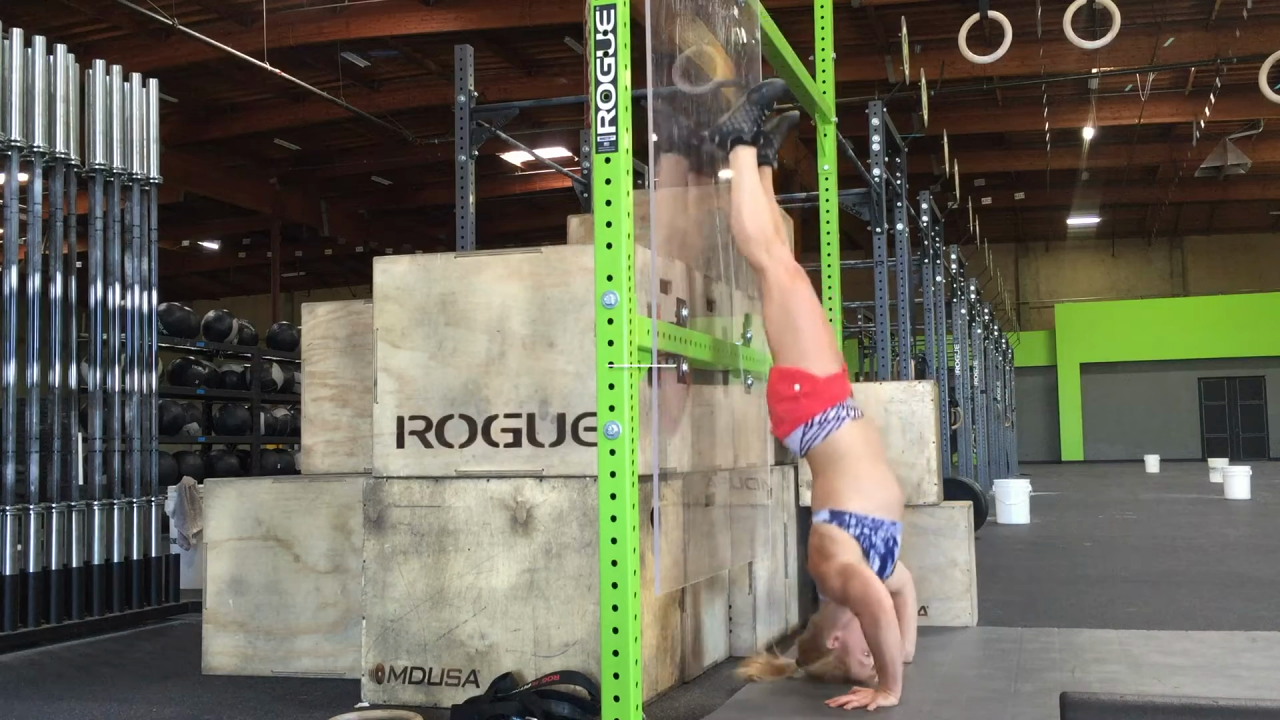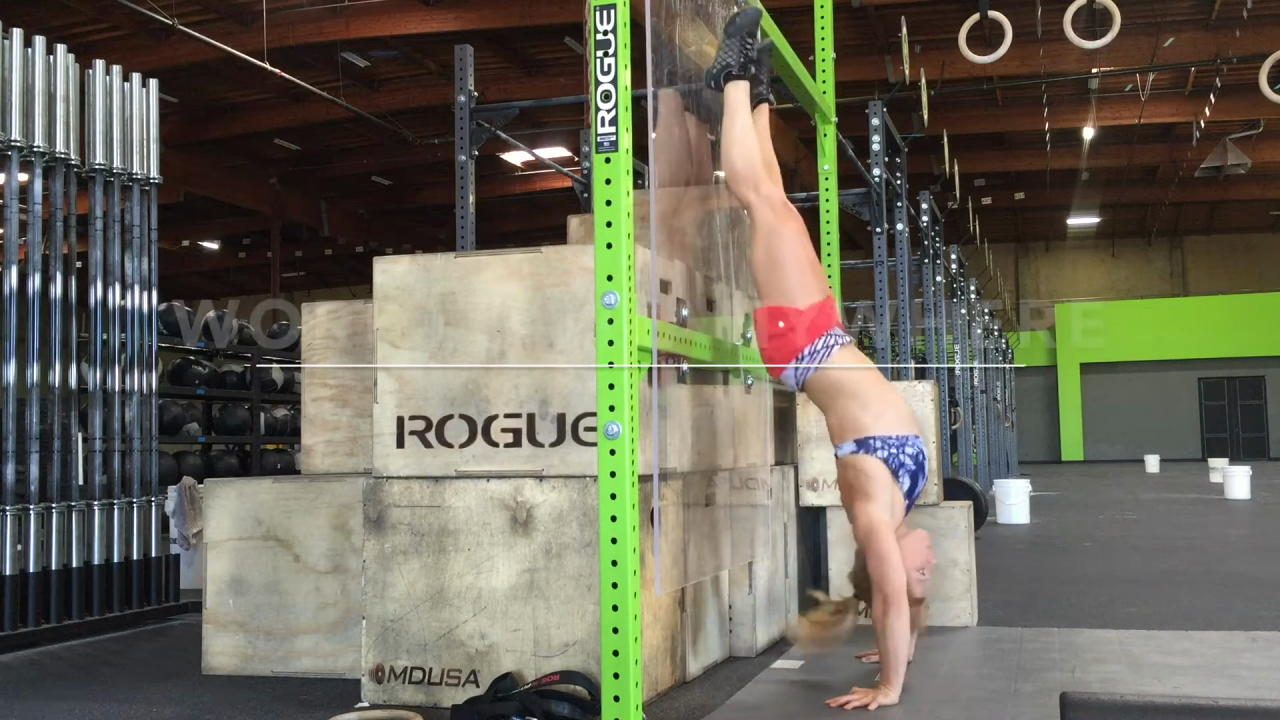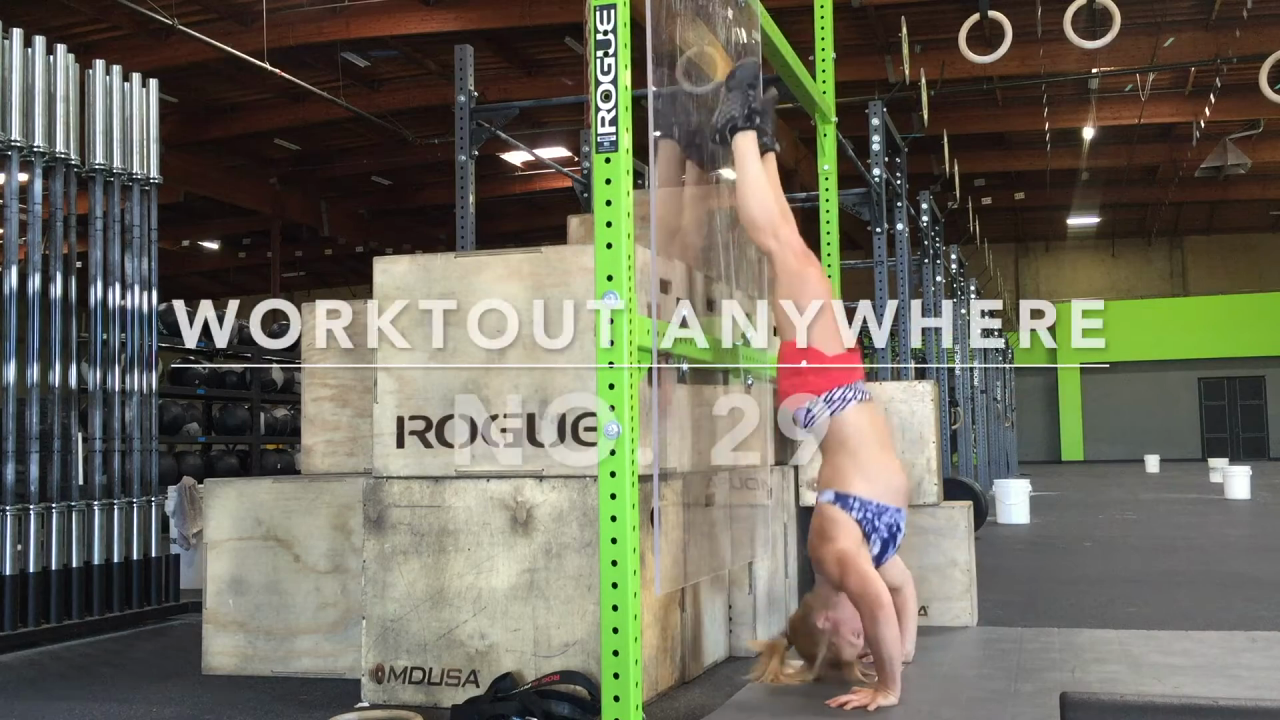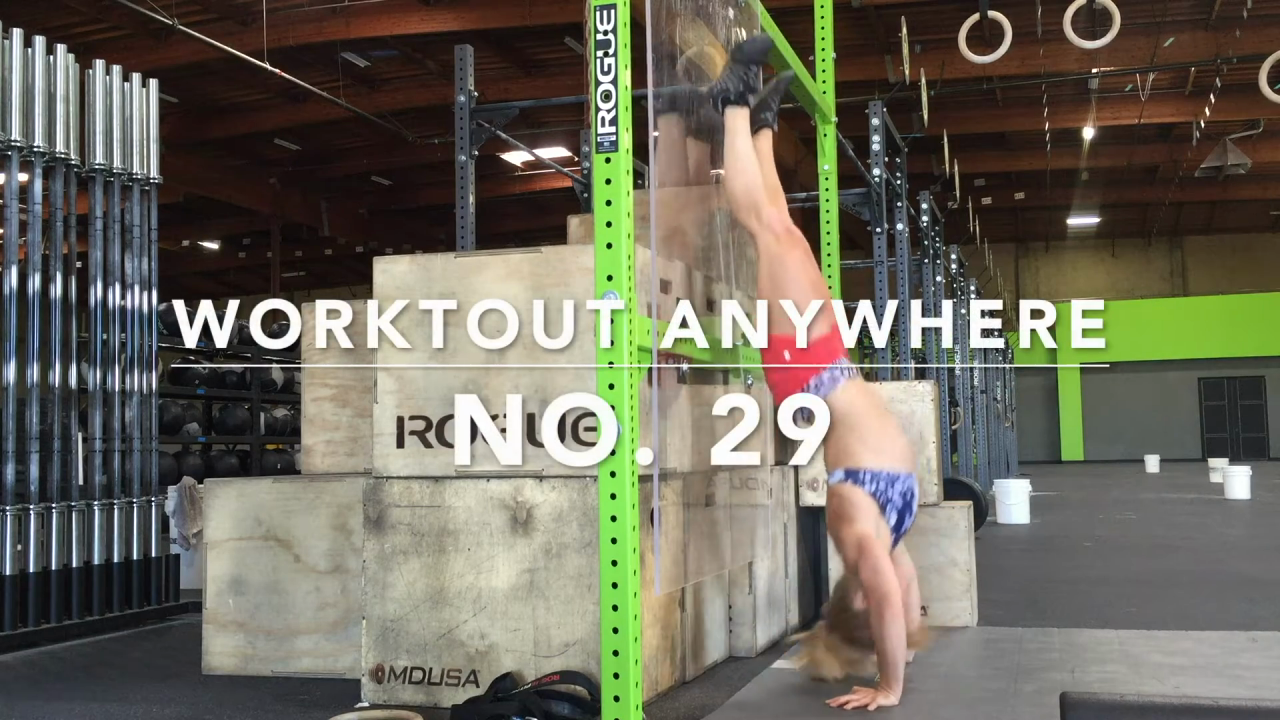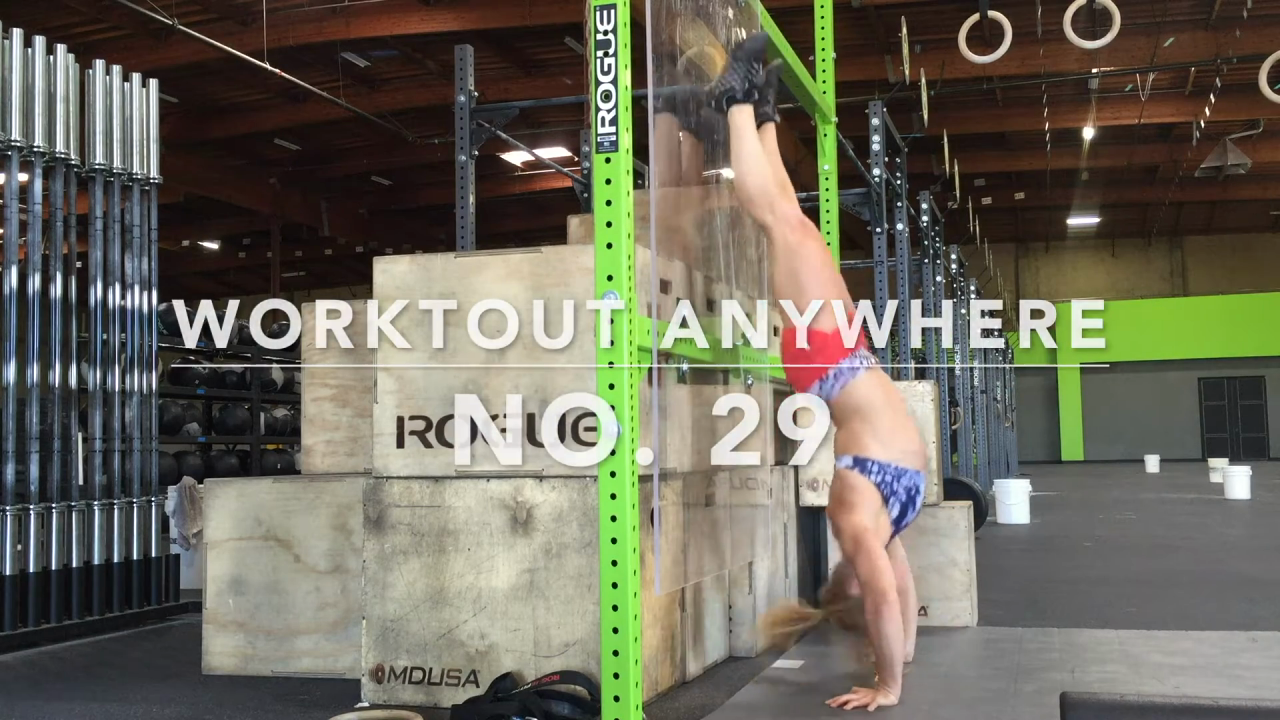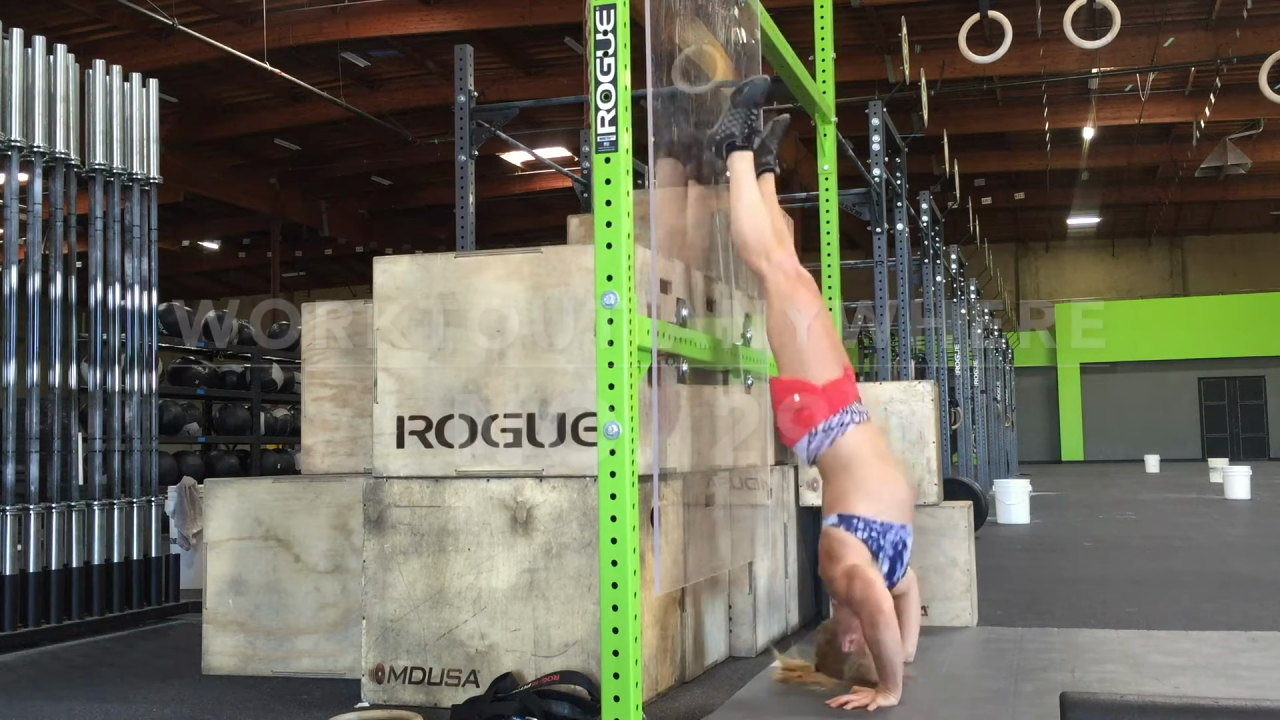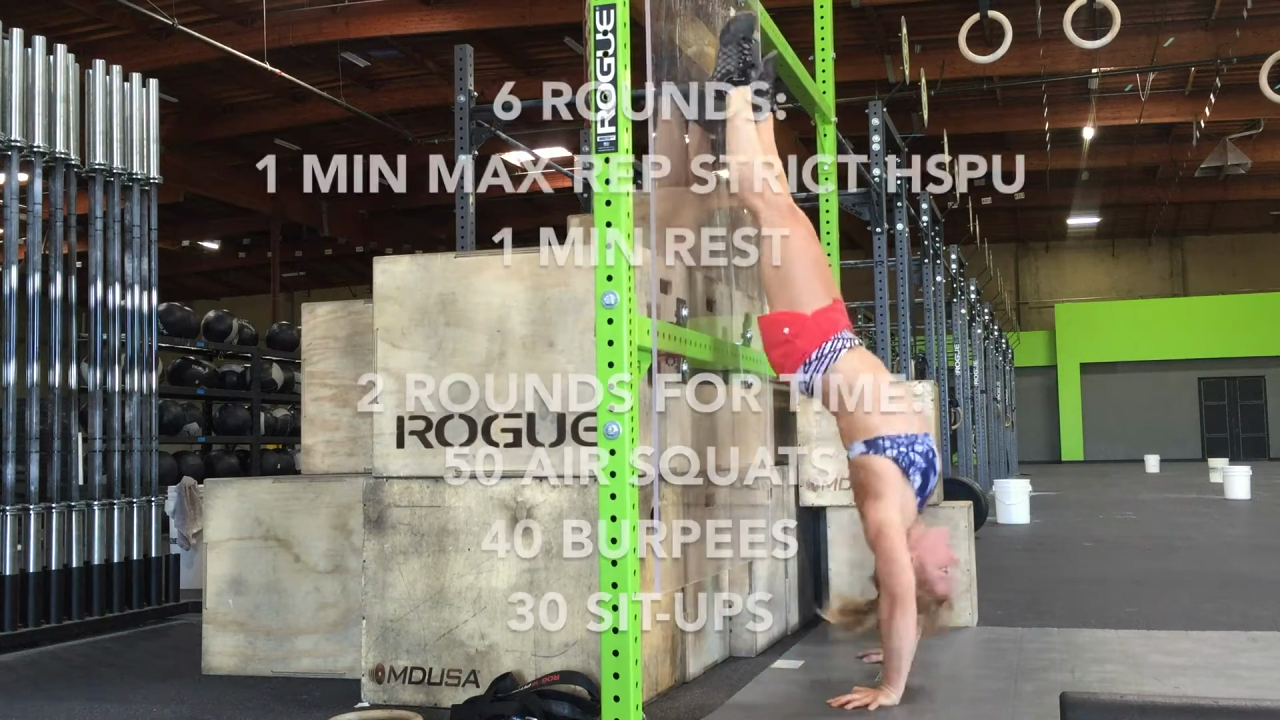
dt=0.5s
person 1, frame 1
right shoulder: (837, 560)
left wrist: (895, 673)
left hip: (820, 402)
right hip: (814, 402)
left knee: (774, 260)
right knee: (772, 259)
left ankle: (758, 150)
right ankle: (744, 140)
person 1, frame 2
left shoulder: (881, 496)
right shoulder: (873, 499)
right wrist: (890, 687)
left hip: (812, 342)
right hip: (802, 343)
left knee: (772, 206)
right knee: (764, 202)
left ankle: (751, 87)
right ankle: (736, 76)
person 1, frame 3
right shoulder: (839, 545)
left wrist: (895, 672)
right wrist: (887, 687)
left hip: (829, 384)
right hip: (824, 384)
left knee: (786, 248)
right knee: (783, 247)
left ankle: (756, 135)
right ankle: (744, 128)
person 1, frame 4
left shoulder: (868, 525)
right shoulder: (862, 523)
right wrist: (890, 687)
left hip: (819, 368)
right hip: (809, 368)
left knee: (778, 230)
right knee: (772, 228)
left ankle: (758, 116)
right ankle: (738, 103)
person 1, frame 5
left shoulder: (867, 513)
right shoulder: (860, 514)
left wrist: (895, 667)
right wrist: (888, 686)
left hip: (837, 357)
right hip: (830, 356)
left knee: (788, 223)
right knee: (784, 221)
left ankle: (756, 107)
right ankle: (742, 99)
person 1, frame 6
right shoulder: (849, 563)
left wrist: (894, 677)
right wrist: (889, 688)
left hip: (830, 407)
right hip: (822, 408)
left knee: (784, 269)
right knee: (779, 270)
right ankle: (741, 148)
person 1, frame 7
left shoulder: (895, 501)
right shoulder: (887, 502)
right wrist: (890, 687)
left hip: (822, 341)
right hip: (814, 343)
left knee: (777, 208)
right knee: (767, 202)
left ankle: (753, 94)
right ankle: (741, 83)
